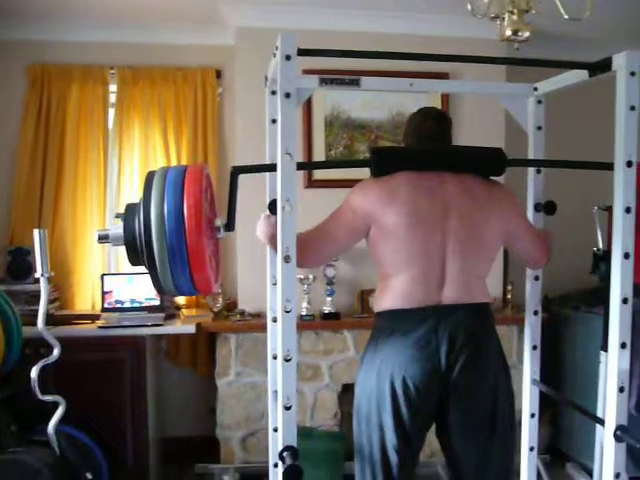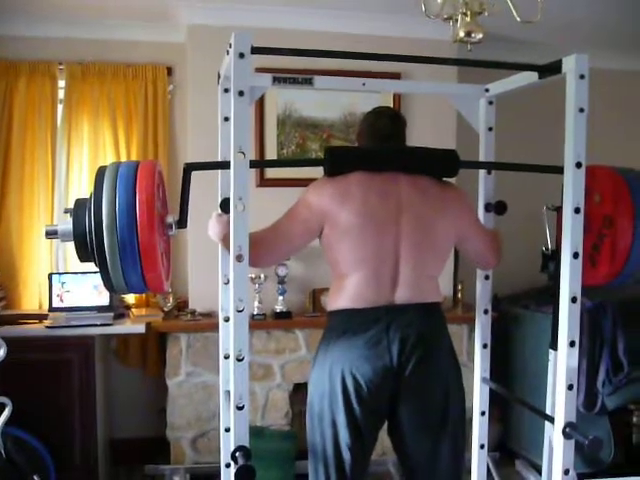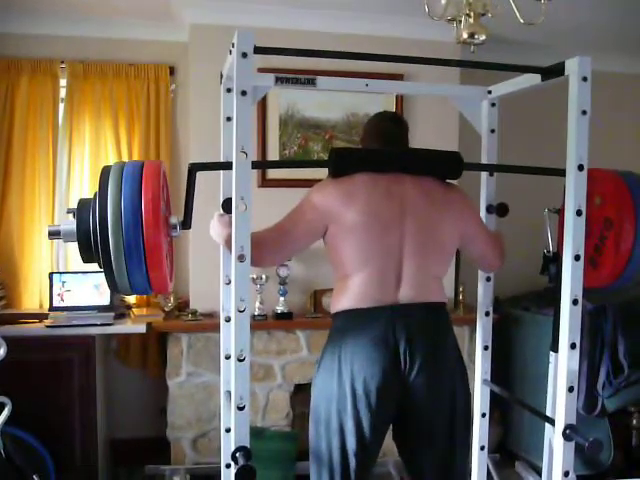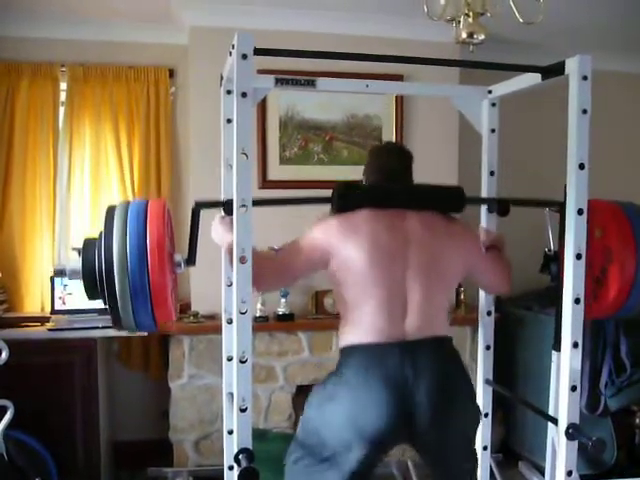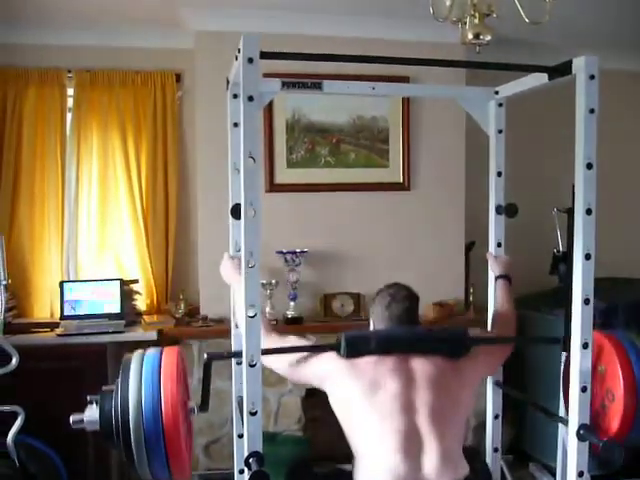
dt=1s
person 1, frame 1
left shoulder: (377, 193)
right shoulder: (494, 195)
left elbow: (307, 252)
right elbow: (539, 256)
left wrist: (269, 234)
right wrist: (545, 225)
left hip: (401, 340)
right hip: (474, 337)
person 1, frame 2
left shoulder: (331, 192)
right shoulder: (446, 196)
left elbow: (261, 251)
right elbow: (489, 256)
left wrist: (222, 232)
right wrist: (493, 226)
left hip: (354, 339)
right hip: (426, 337)
person 1, frame 3
left shoulder: (336, 193)
right shoulder: (450, 197)
left elbow: (264, 251)
right elbow: (493, 259)
left wrist: (224, 233)
right wrist: (496, 227)
left hip: (359, 340)
right hip: (432, 338)
person 1, frame 4
left shoulder: (339, 230)
right shoulder: (454, 232)
left elbow: (262, 276)
right elbow: (500, 283)
left wrist: (229, 239)
right wrist: (494, 246)
left hip: (366, 377)
right hip: (440, 374)
person 1, frame 5
left shoulder: (342, 368)
right shoulder: (456, 367)
left elbow: (267, 343)
right elbow: (503, 335)
left wrist: (237, 282)
right wrist: (502, 276)
